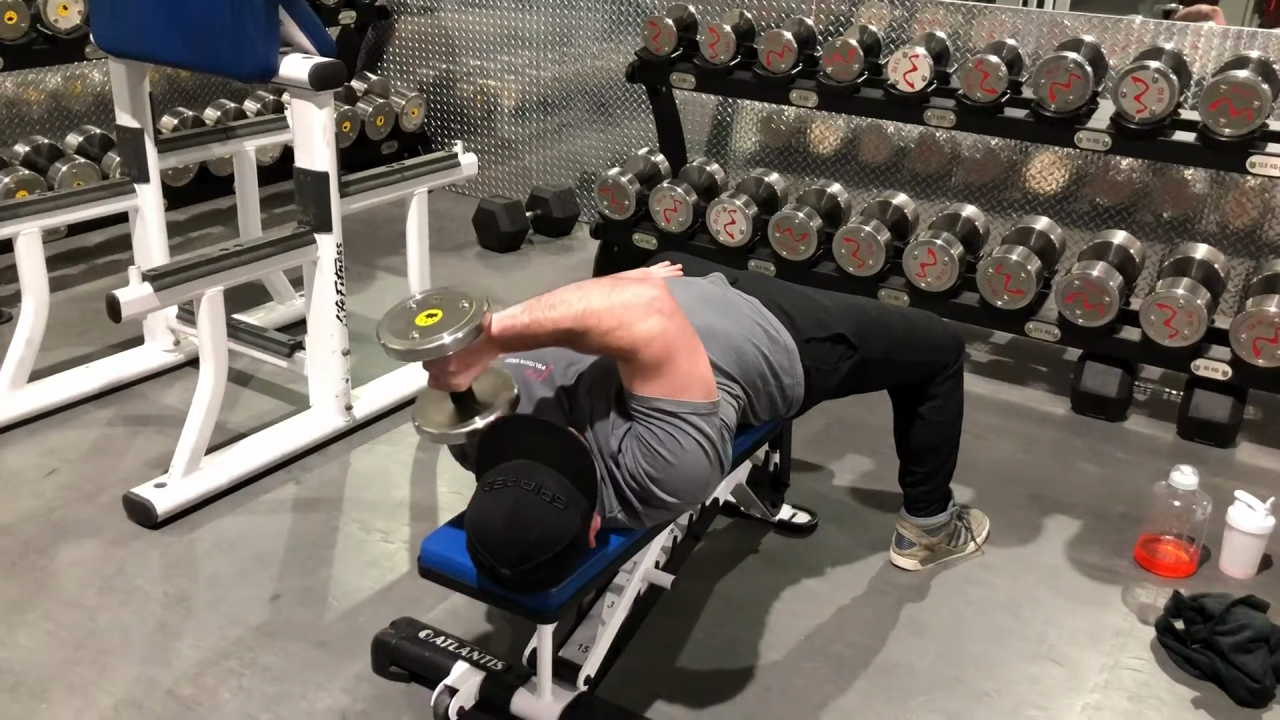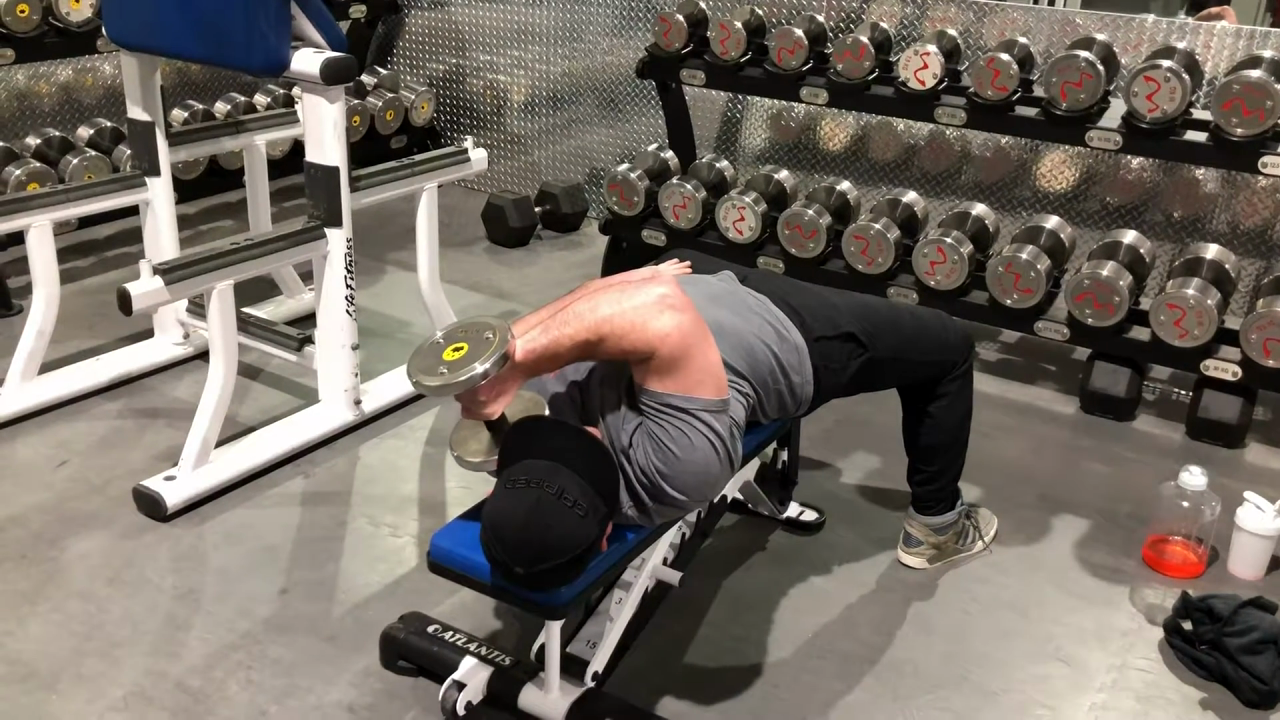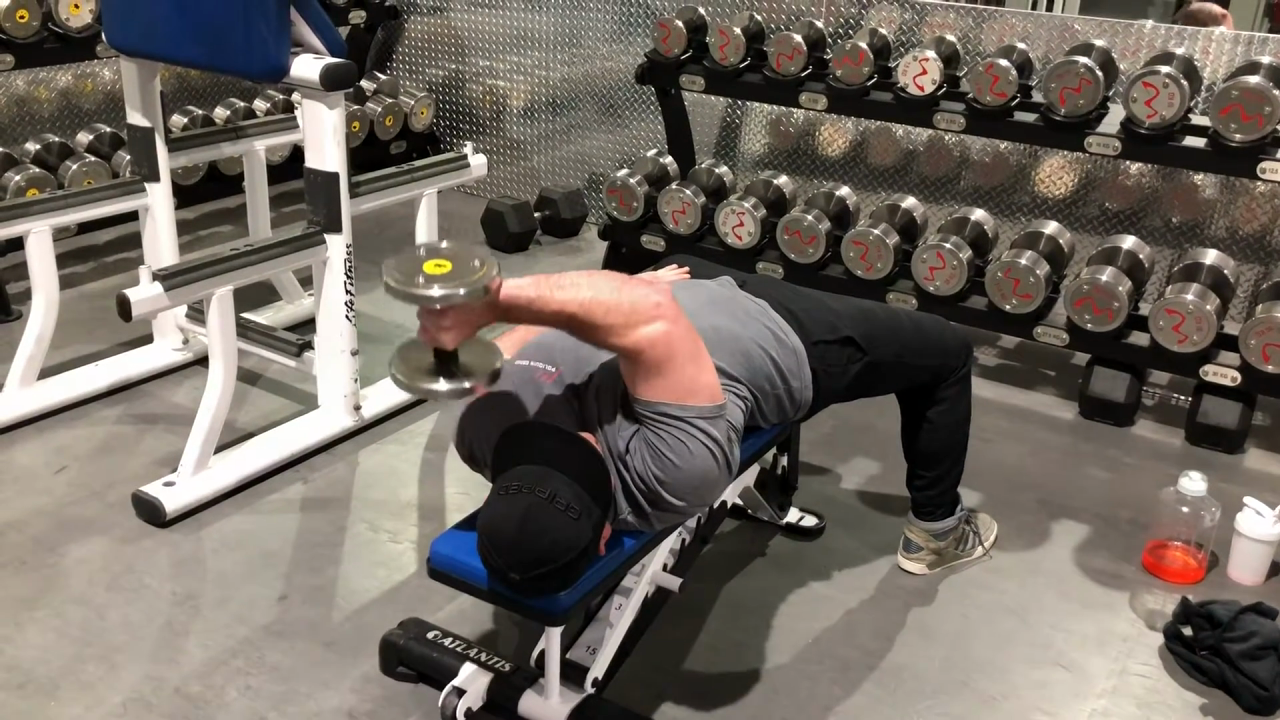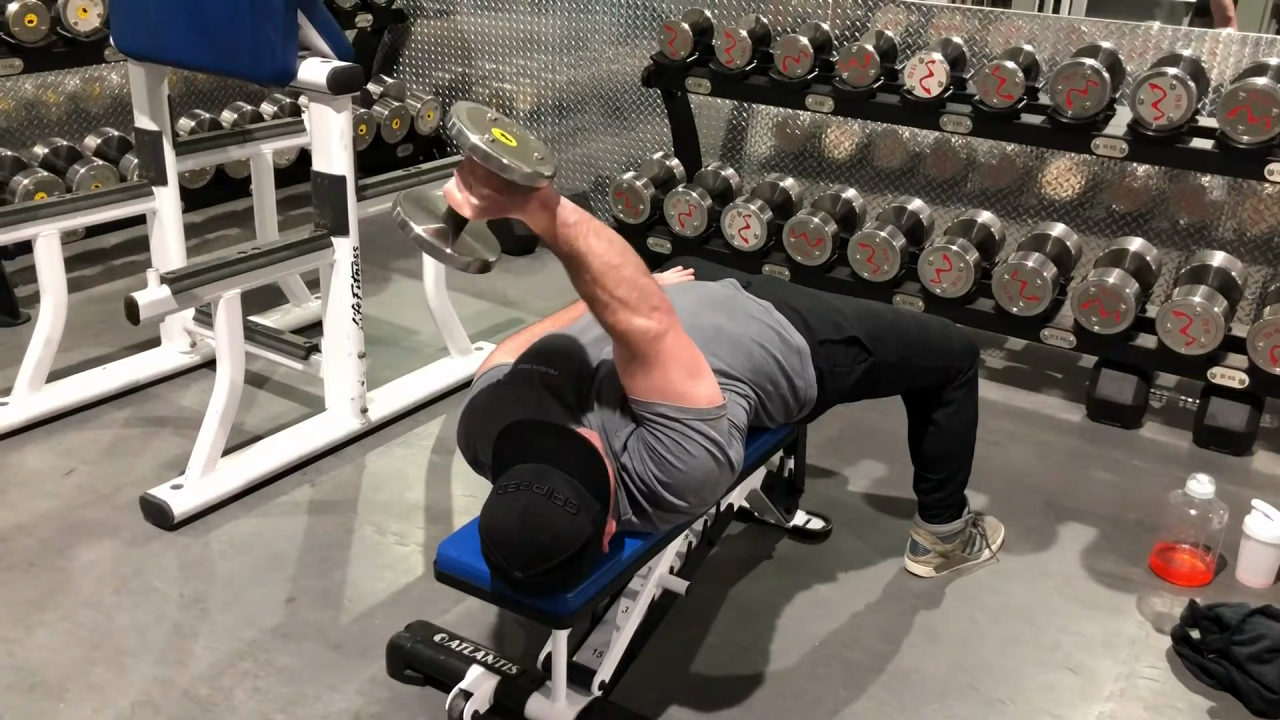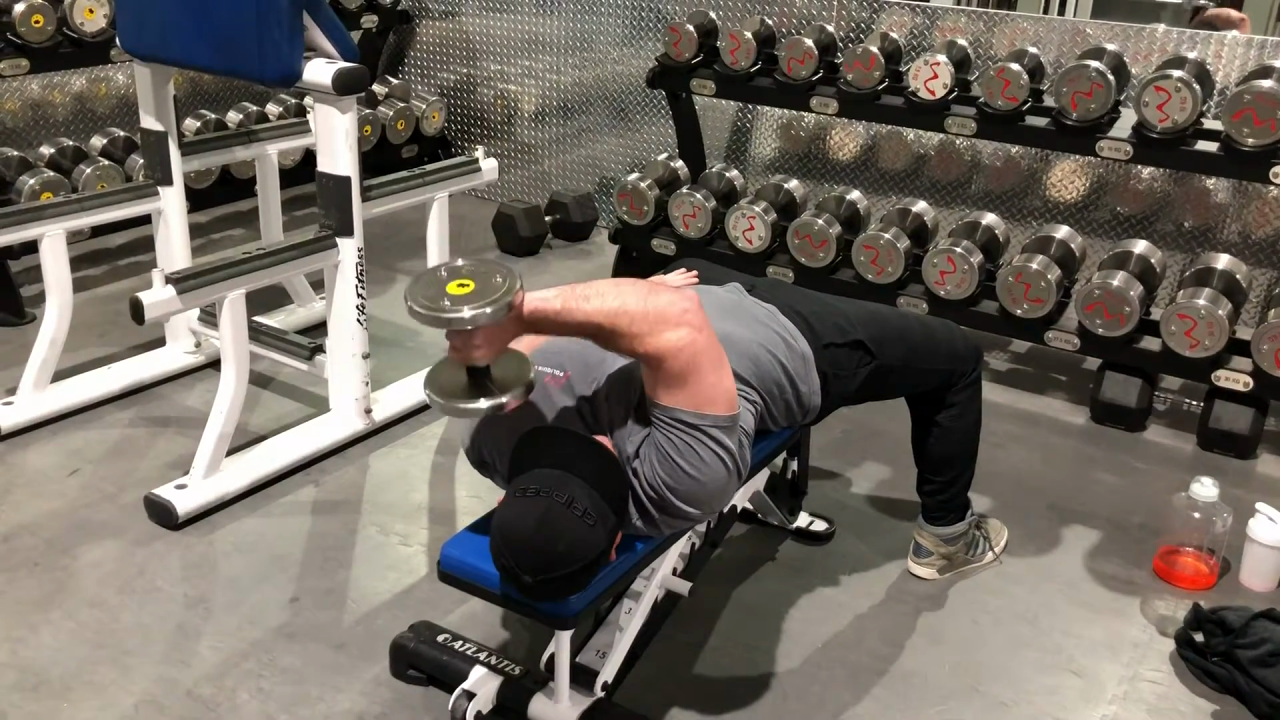
dt=1s
person 1, frame 1
right shoulder: (666, 473)
left elbow: (519, 334)
right elbow: (646, 311)
left wrist: (623, 280)
right wrist: (487, 338)
right knee: (939, 348)
right ankle: (927, 526)
person 1, frame 2
left shoulder: (495, 420)
right shoulder: (677, 470)
right elbow: (662, 311)
left wrist: (631, 278)
right wrist: (516, 364)
right knee: (948, 346)
right ankle: (935, 525)
person 1, frame 3
left shoulder: (481, 428)
right shoulder: (674, 474)
left elbow: (506, 343)
right elbow: (650, 317)
right wrist: (485, 302)
right knee: (946, 352)
right ankle: (935, 531)
person 1, frame 4
left shoulder: (481, 425)
right shoulder: (673, 471)
left elbow: (508, 353)
right elbow: (643, 319)
left wrist: (601, 295)
right wrist: (532, 204)
right knee: (953, 355)
right ankle: (941, 534)
person 1, frame 5
left shoulder: (487, 430)
right shoulder: (679, 483)
left elbow: (510, 350)
right elbow: (677, 323)
left wrist: (640, 290)
right wrist: (517, 313)
right knee: (957, 356)
right ankle: (944, 537)
